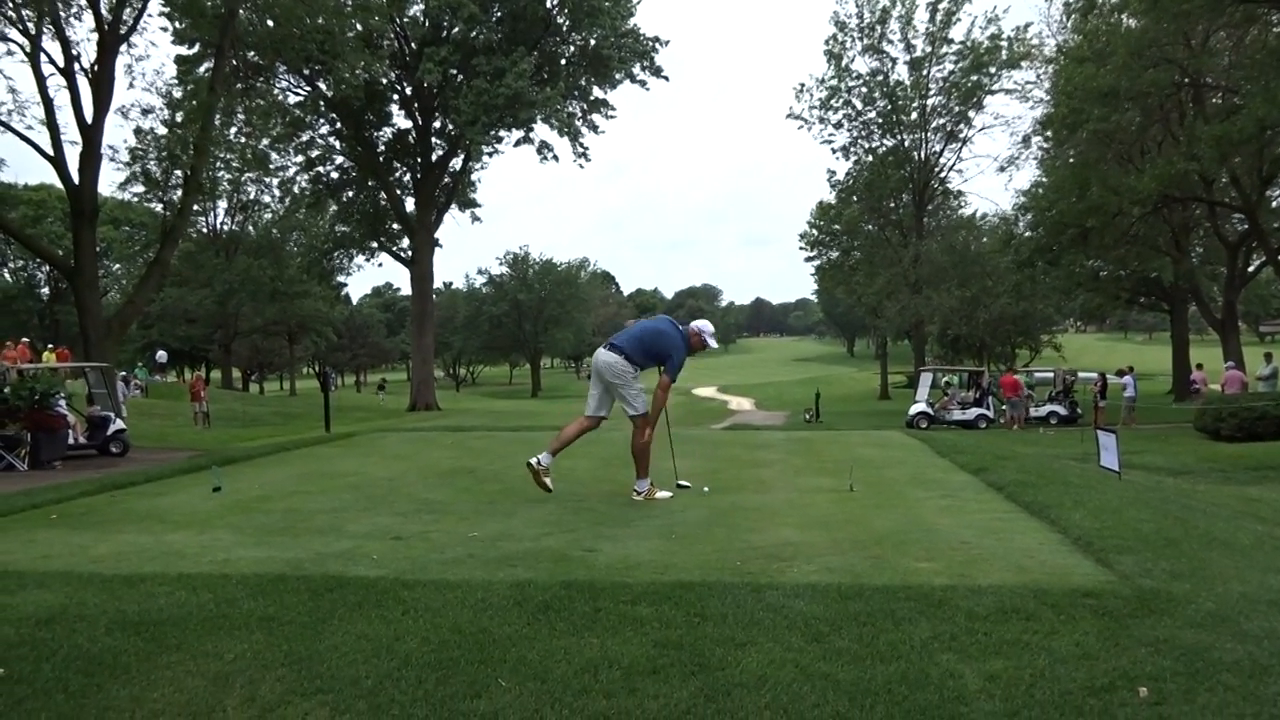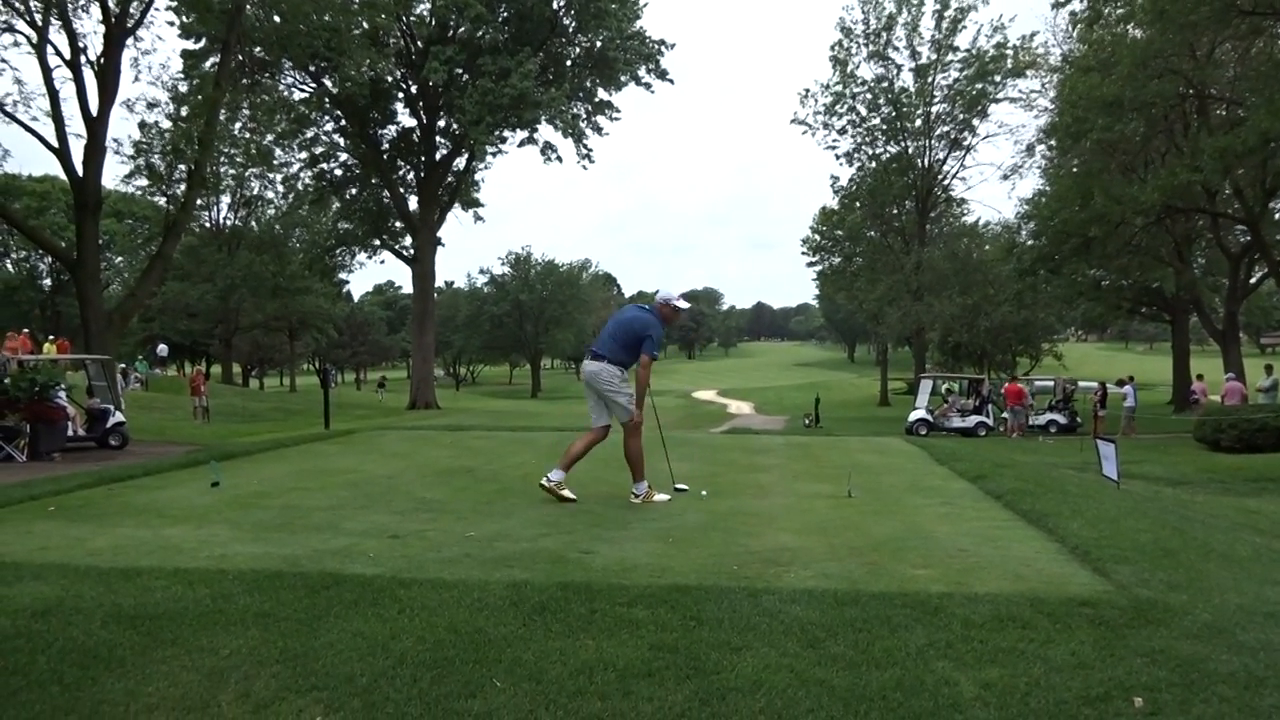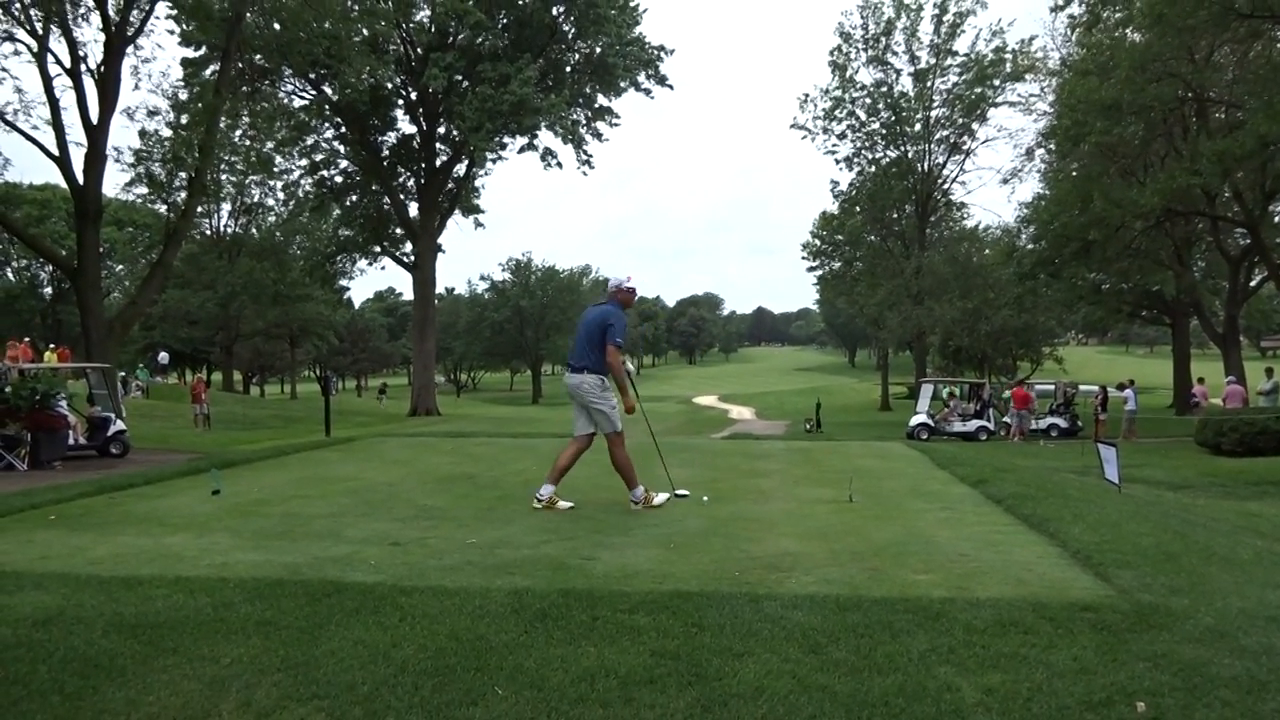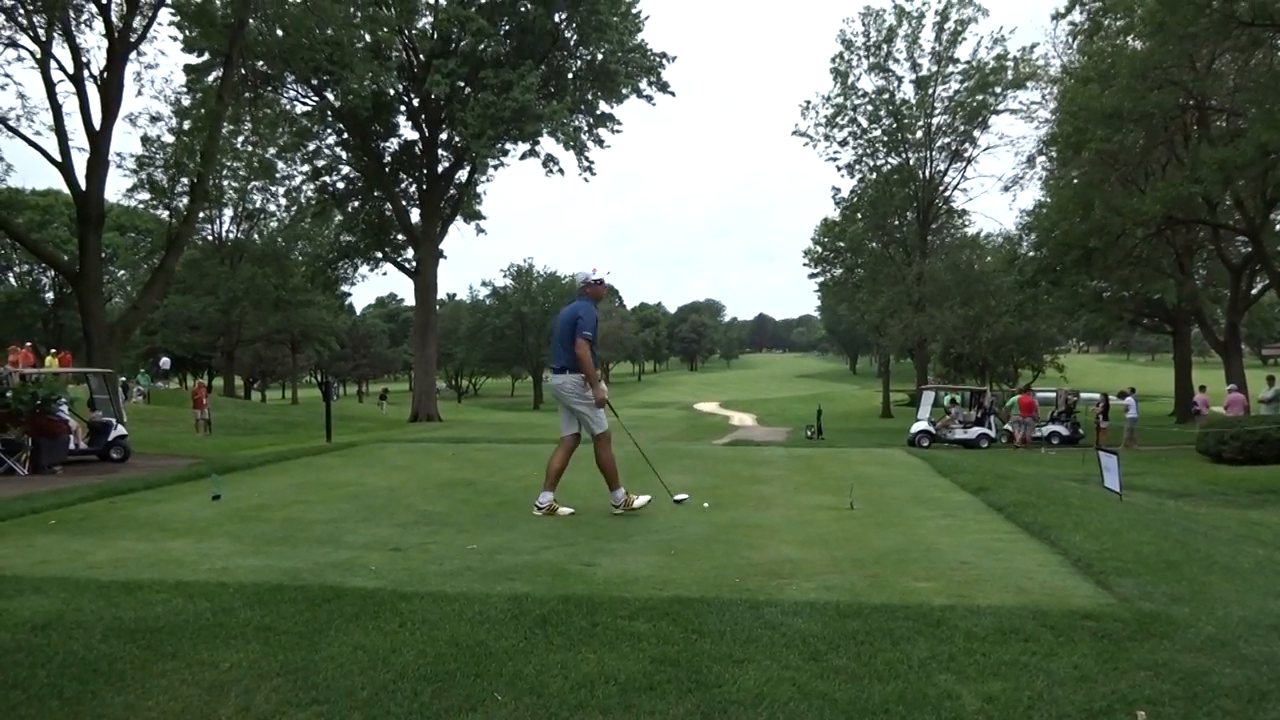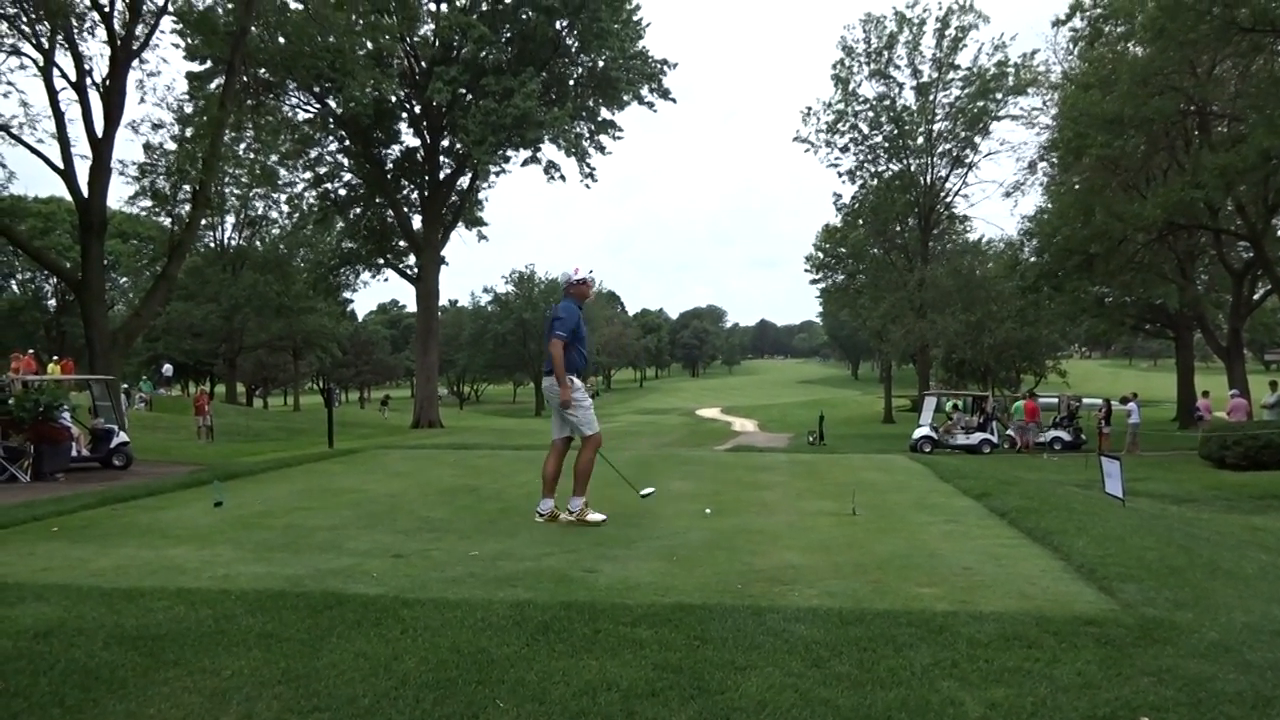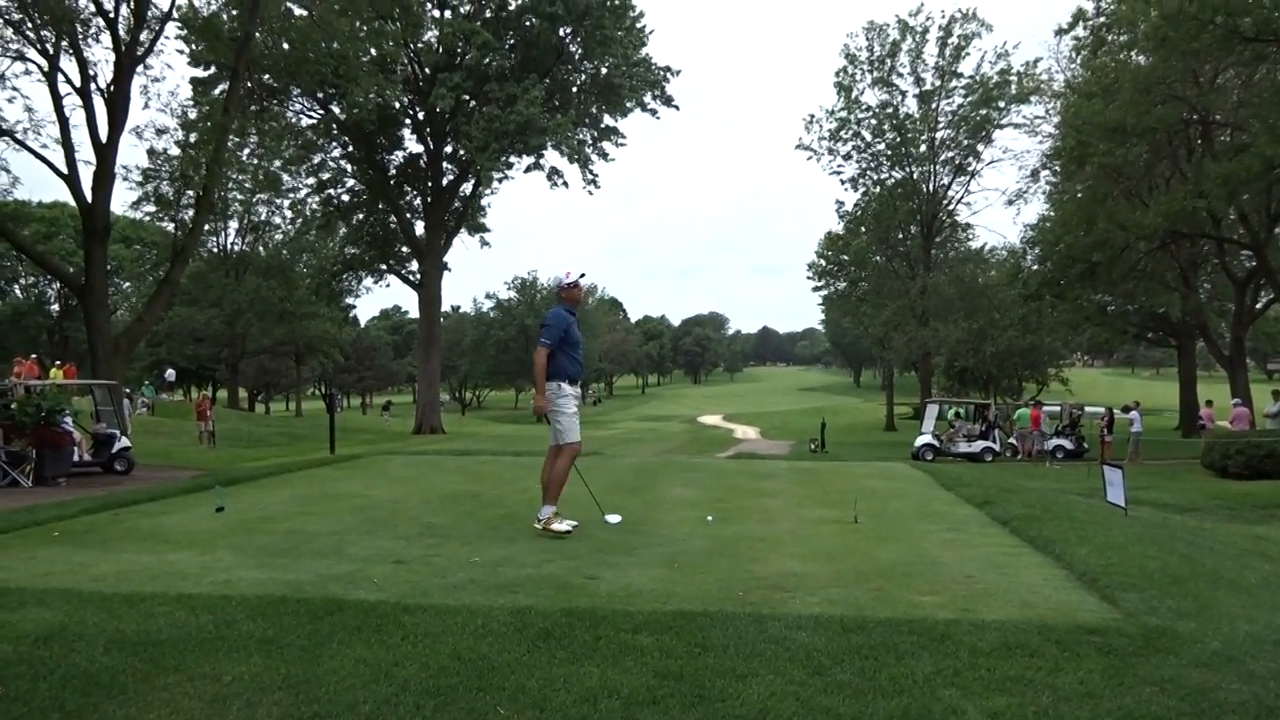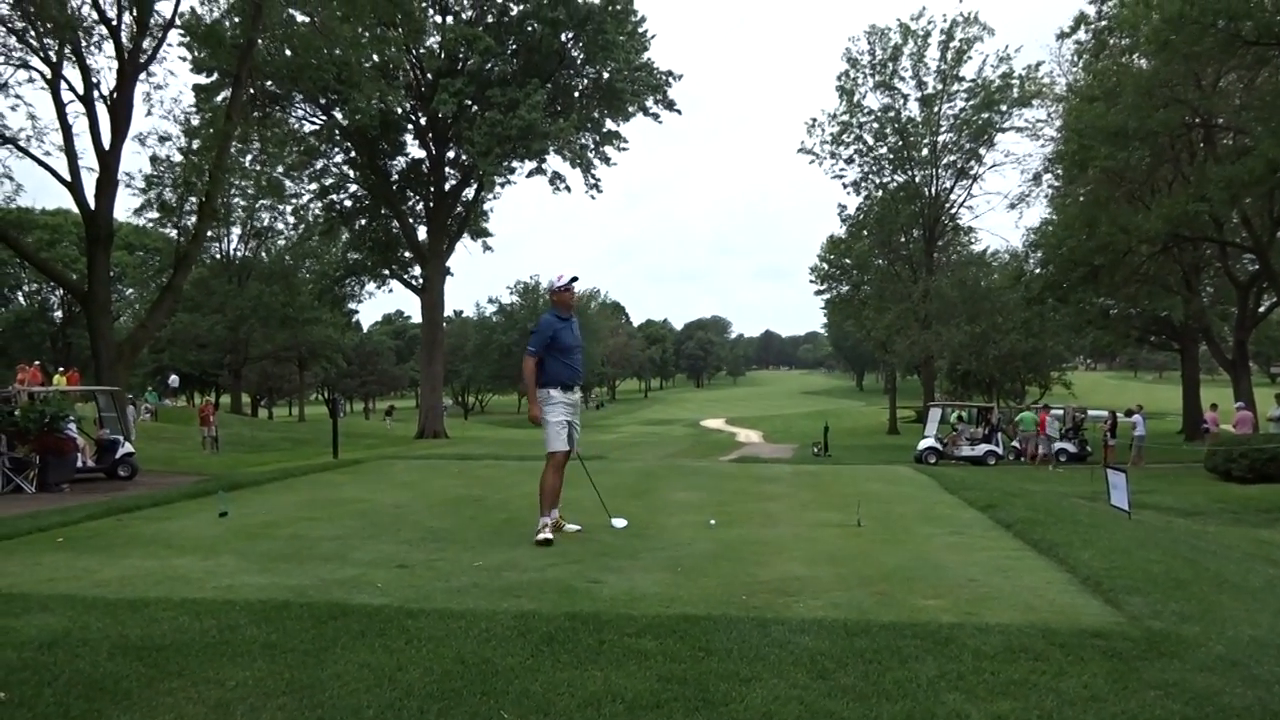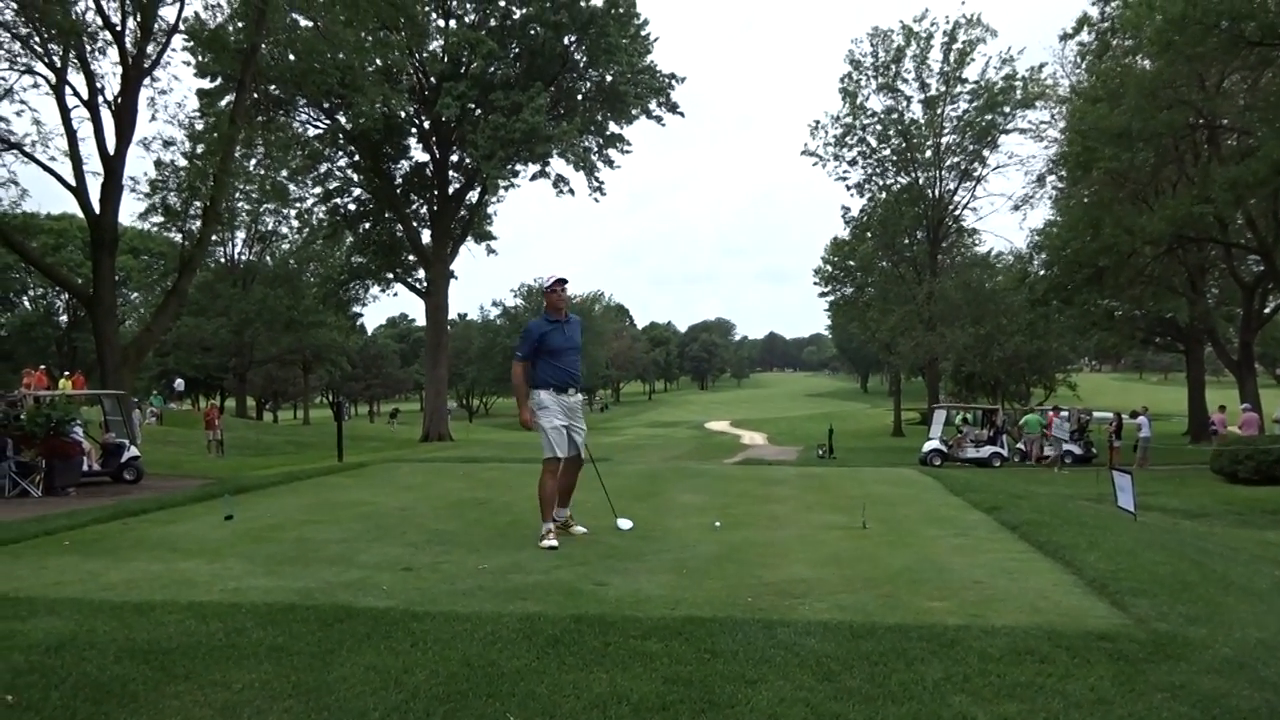
dt=0.2s
person 1, frame 1
left shoulder: (667, 322)
right shoulder: (677, 348)
left elbow: (629, 324)
right elbow: (662, 390)
right wrist: (650, 427)
left hip: (602, 356)
right hip: (619, 364)
left knee: (590, 420)
right knee: (642, 423)
left ankle: (543, 461)
right ankle: (642, 487)
person 1, frame 2
left shoulder: (634, 309)
right shoulder: (654, 328)
left elbow: (617, 334)
right elbow: (643, 368)
right wrist: (638, 408)
left hip: (591, 366)
right hip: (608, 371)
left knee: (598, 432)
right knee: (632, 429)
left ankle: (554, 478)
right ankle: (641, 490)
person 1, frame 3
left shoulder: (592, 310)
right shoulder: (616, 316)
right elbow: (611, 358)
left wrist: (620, 361)
right wrist: (626, 395)
left hip: (574, 378)
right hip: (591, 380)
left knee: (581, 440)
right knee: (615, 438)
left ankle: (545, 494)
right ankle: (639, 496)
person 1, frame 4
left shoulder: (568, 310)
right shoulder: (587, 311)
right elbow: (581, 350)
left wrist: (593, 376)
right wrist: (596, 386)
left hip: (561, 379)
right hip: (574, 381)
left knee: (568, 441)
right knee: (602, 438)
left ankle: (544, 501)
right ankle: (619, 499)
person 1, frame 5
left shoulder: (564, 309)
right shoulder: (569, 311)
right elbow: (555, 348)
right wrist: (565, 387)
left hip: (560, 383)
right hip: (566, 383)
left knee: (560, 444)
right knee: (592, 439)
left ankle: (546, 508)
right ankle: (577, 506)
person 1, frame 6
left shoulder: (568, 316)
right shoulder: (558, 317)
right elbow: (540, 355)
right wrist: (540, 395)
left hip: (568, 390)
right hip: (559, 390)
left knee: (557, 451)
right knee: (571, 449)
left ankle: (547, 512)
right ankle: (548, 514)
person 1, frame 7
left shoulder: (572, 321)
right shoulder: (547, 323)
right elbow: (528, 363)
right wrist: (533, 403)
left hip: (572, 396)
right hip: (554, 397)
left knee: (562, 458)
right knee: (556, 458)
left ankle: (553, 517)
right ankle: (544, 524)
person 1, frame 8
left shoulder: (576, 323)
right shoulder: (536, 327)
right elbow: (518, 367)
right wrist: (523, 407)
left hip: (573, 399)
right hip: (548, 400)
left knee: (575, 461)
right knee: (552, 464)
left ankle: (562, 515)
right ankle: (548, 528)
